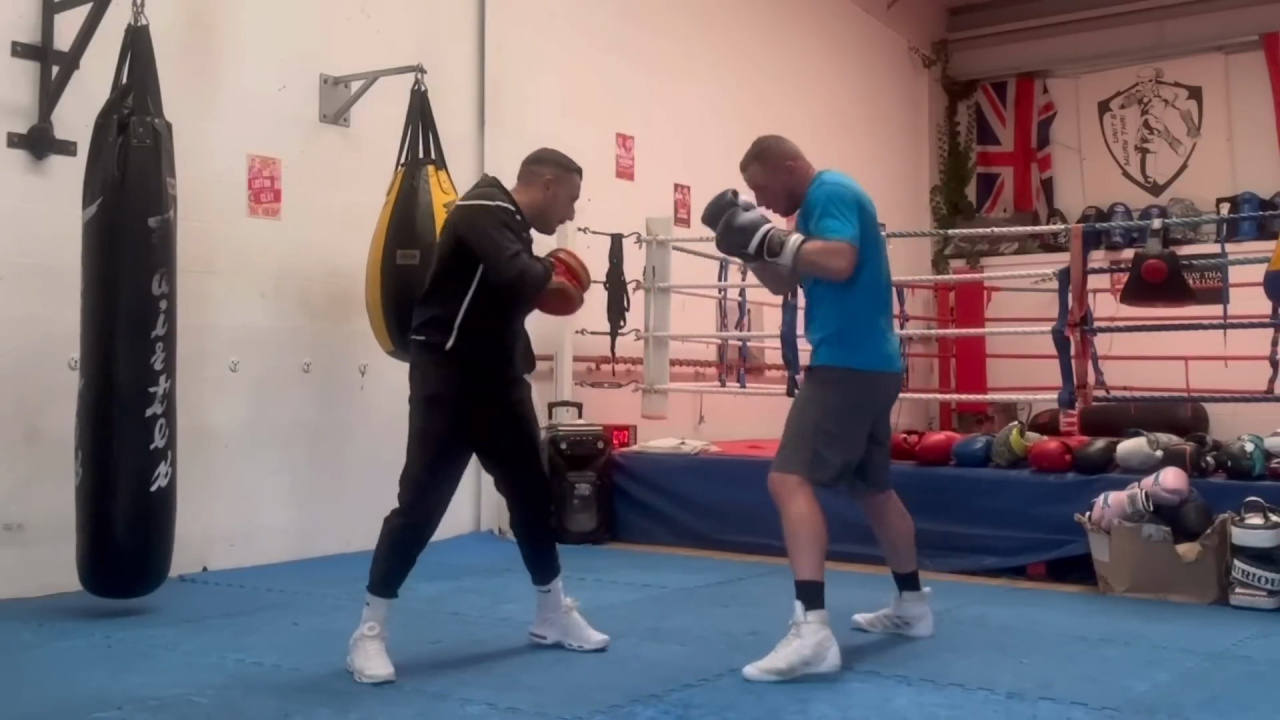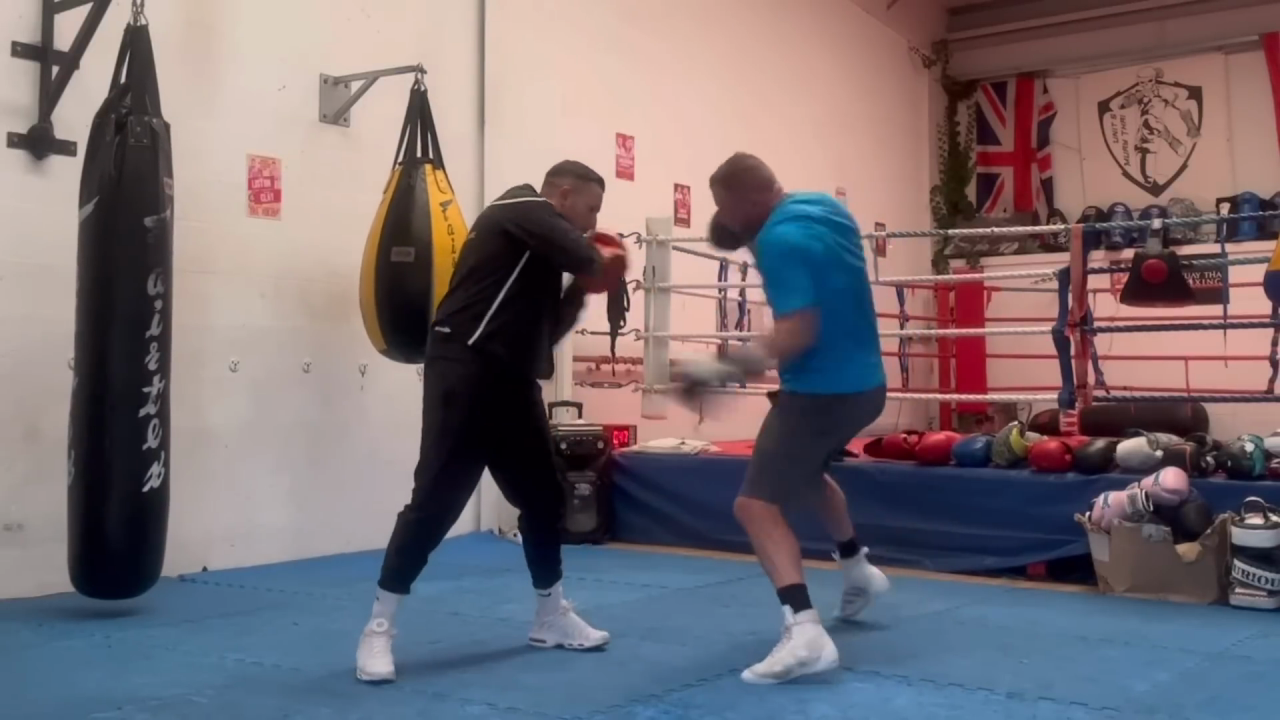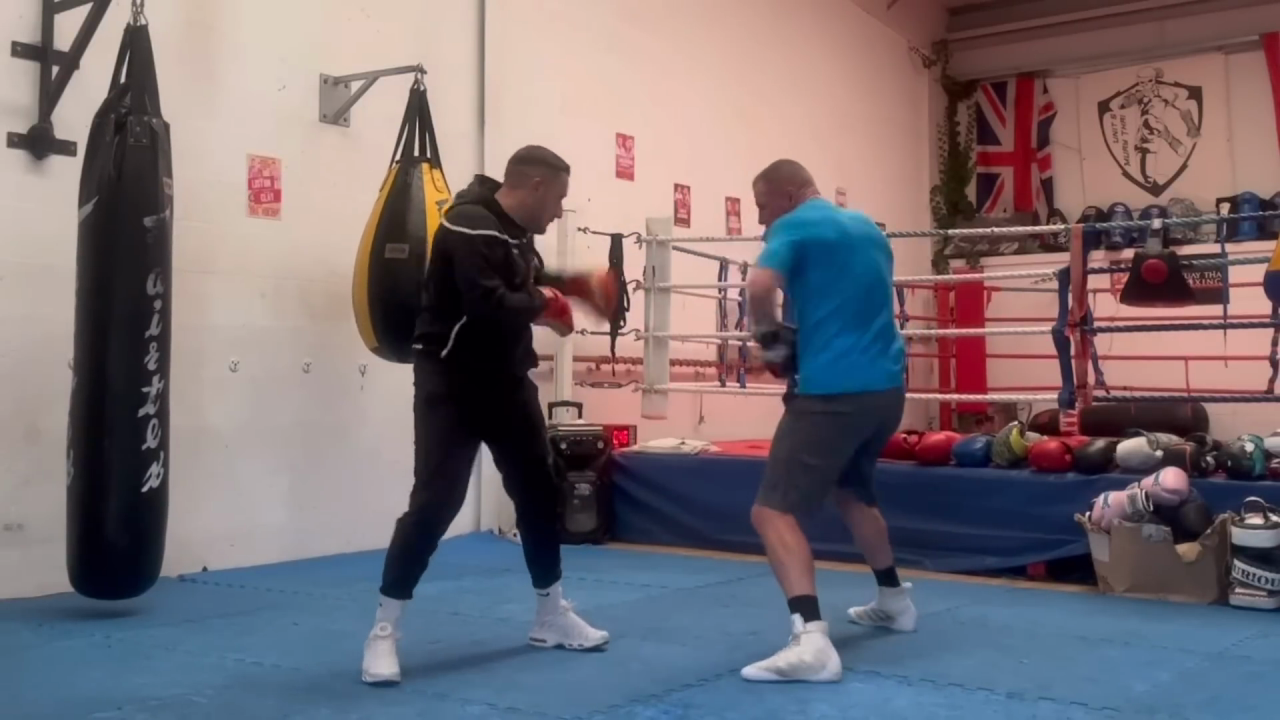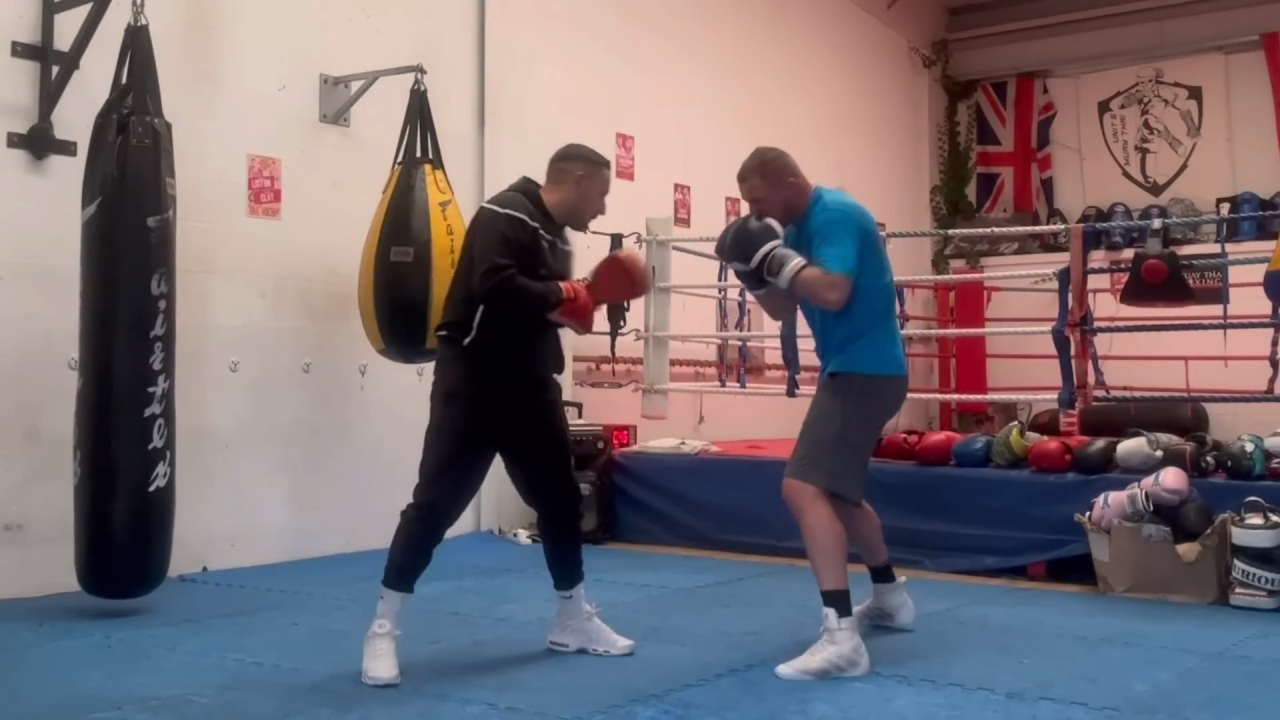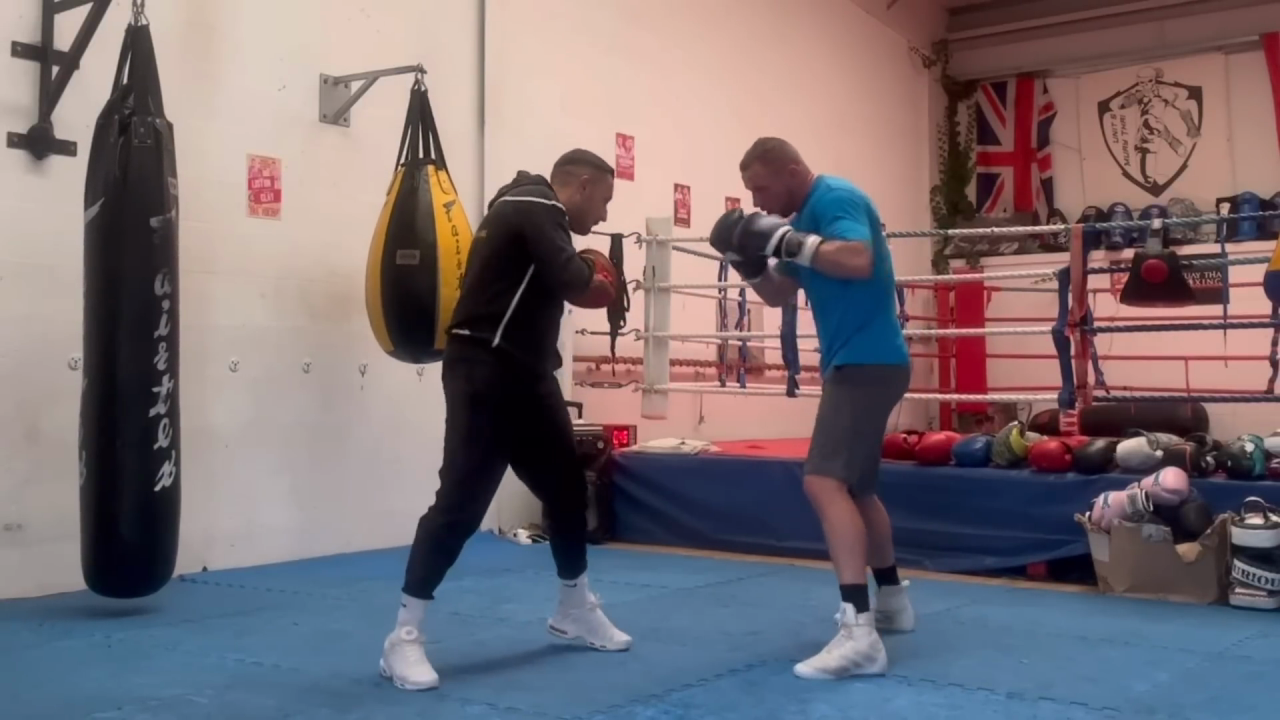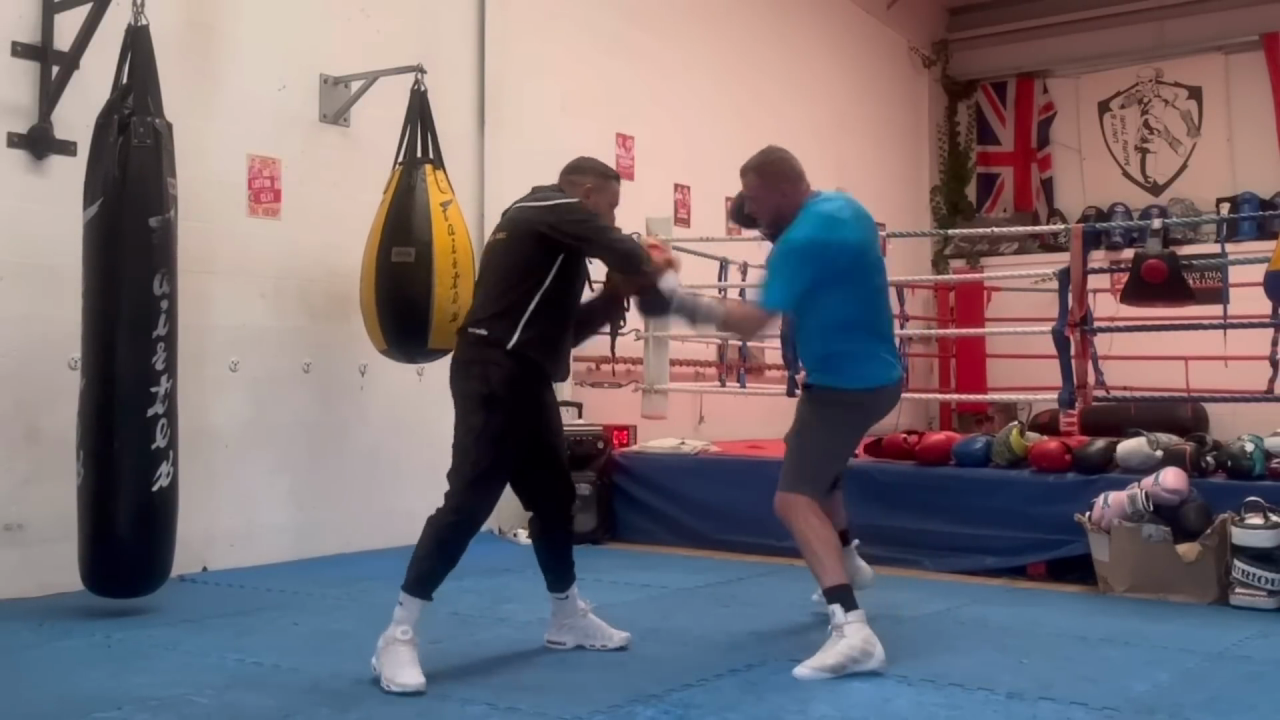
dt=0.5s
person 1, frame 1
left shoulder: (510, 223)
right shoulder: (483, 212)
right elbow: (513, 276)
left wrist: (542, 282)
right wrist: (549, 274)
left hip: (498, 377)
right hip: (449, 376)
left knee: (532, 492)
right knee: (422, 501)
left ankle: (553, 613)
right ankle: (369, 632)
person 1, frame 2
left shoulder: (537, 236)
right shoulder: (523, 211)
left elbow: (542, 327)
right elbow: (580, 255)
left wrist: (580, 291)
right wrist: (606, 258)
left hip: (511, 379)
right hip: (465, 372)
left knee: (543, 494)
right knee: (437, 498)
left ankle: (552, 616)
right ankle: (378, 628)
person 1, frame 3
left shoulder: (515, 229)
right shoulder: (469, 227)
left elbow: (529, 286)
right elbow: (488, 306)
left wrist: (568, 287)
right wrist: (542, 302)
left hip: (506, 380)
right hip: (451, 381)
left knee: (539, 493)
right knee: (435, 502)
left ankle: (551, 615)
right ankle: (384, 632)
person 1, frame 4
left shoulder: (554, 236)
right shoulder: (506, 217)
right elbow: (494, 288)
left wrist: (582, 298)
right wrist: (557, 296)
left hip: (530, 381)
right hip: (473, 377)
left knee: (560, 498)
right knee: (438, 500)
left ankle: (574, 620)
right ankle: (383, 629)
person 1, frame 5
left shoulder: (529, 213)
right shoulder: (533, 207)
right elbow: (567, 279)
left wrist: (585, 275)
right wrist: (591, 276)
left hip: (524, 374)
right hip: (484, 372)
left knee: (566, 487)
right knee: (462, 500)
left ankle: (576, 608)
right ankle: (404, 638)
person 1, frame 6
left shoulder: (538, 223)
right shoulder: (556, 211)
left elbow: (566, 325)
right elbow: (626, 256)
left wrist: (612, 299)
right wrist: (650, 261)
left hip: (525, 377)
right hip: (496, 374)
left knee: (553, 498)
right knee: (468, 501)
left ankle: (569, 618)
right ankle: (398, 636)
person 2, frame 1
left shoulder: (834, 193)
right shoulder: (816, 203)
left elbow: (838, 264)
right elbow: (786, 283)
left wrist: (770, 235)
right wrist: (749, 244)
left hip: (851, 363)
right hip: (868, 364)
left knee: (790, 480)
right knee: (873, 488)
left ankle: (812, 632)
right ankle: (912, 604)
person 2, frame 2
left shoulder: (784, 240)
right shoulder: (823, 207)
left elbow: (796, 331)
left wrist: (722, 369)
right wrist: (743, 239)
left hip: (822, 390)
right hip: (863, 384)
left knee: (756, 504)
right knee: (804, 473)
left ankle: (805, 634)
right ankle: (858, 570)
person 2, frame 3
left shoulder: (792, 226)
right shoulder: (867, 228)
left elbow: (760, 291)
left wrist: (770, 341)
left hip: (829, 392)
right hip: (886, 388)
left knee: (773, 510)
right knee: (851, 492)
left ankle: (811, 641)
right ankle: (894, 600)
person 2, frame 4
left shoulder: (835, 214)
right shoulder: (798, 227)
left elbow: (833, 293)
right elbow: (783, 310)
left wrist: (774, 256)
right wrist: (751, 270)
left hip: (864, 372)
right hip: (858, 372)
left knee: (803, 488)
right knee: (837, 491)
left ankle: (841, 637)
right ankle: (891, 596)
person 2, frame 5
left shoulder: (837, 198)
right shoulder: (803, 216)
left elbow: (856, 262)
right elbow: (779, 294)
left wrist: (784, 243)
right wrist: (748, 256)
left hip: (870, 363)
right hip: (849, 364)
left knee: (824, 483)
right knee: (853, 484)
left ankle: (861, 634)
right ankle: (892, 601)
person 2, frame 6
left shoulder: (810, 237)
right shoulder: (844, 210)
left elbow: (752, 320)
left wrist: (681, 300)
right wrist: (772, 229)
left hip: (851, 383)
right hip: (874, 375)
left knee: (797, 500)
right knee: (813, 474)
left ankle: (852, 632)
right ankle: (843, 559)
